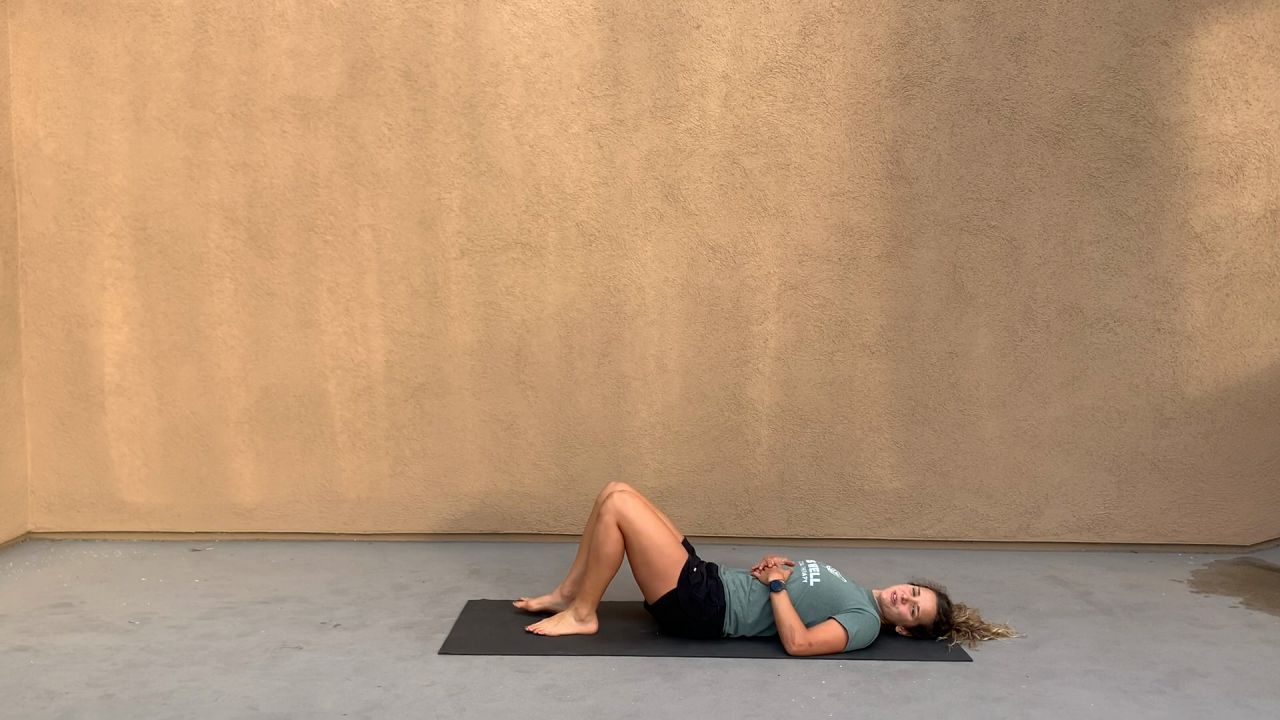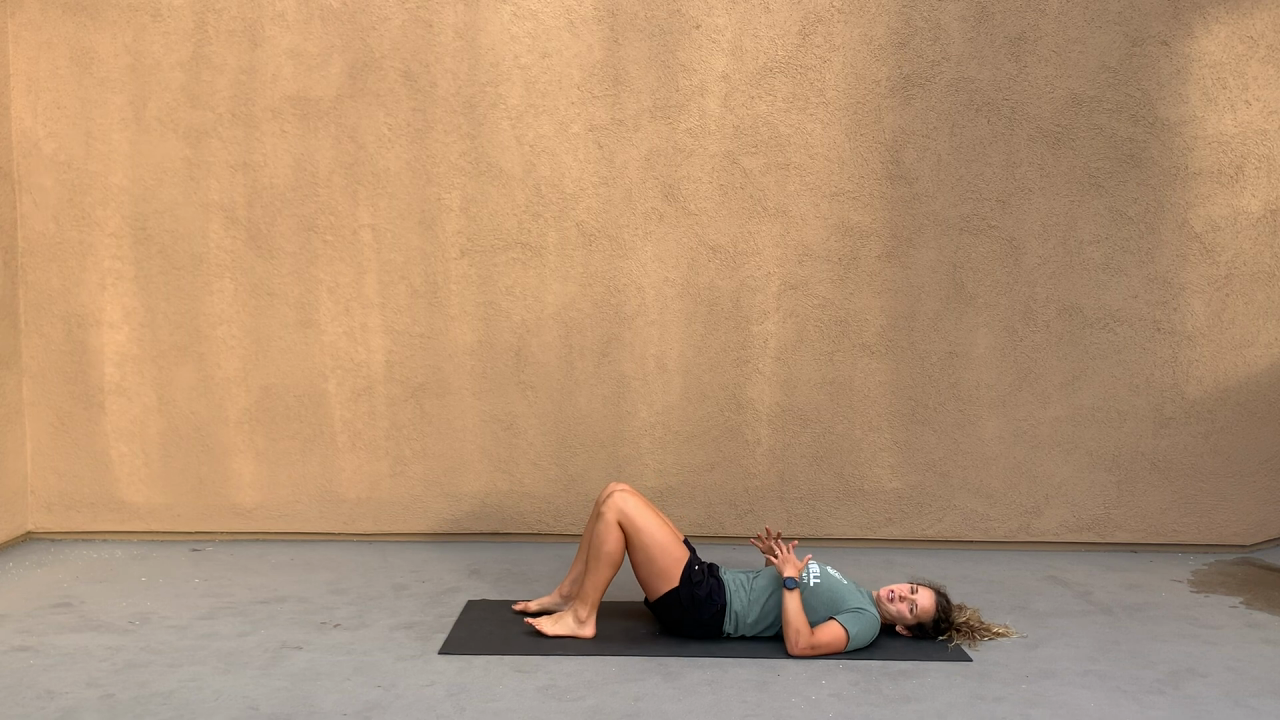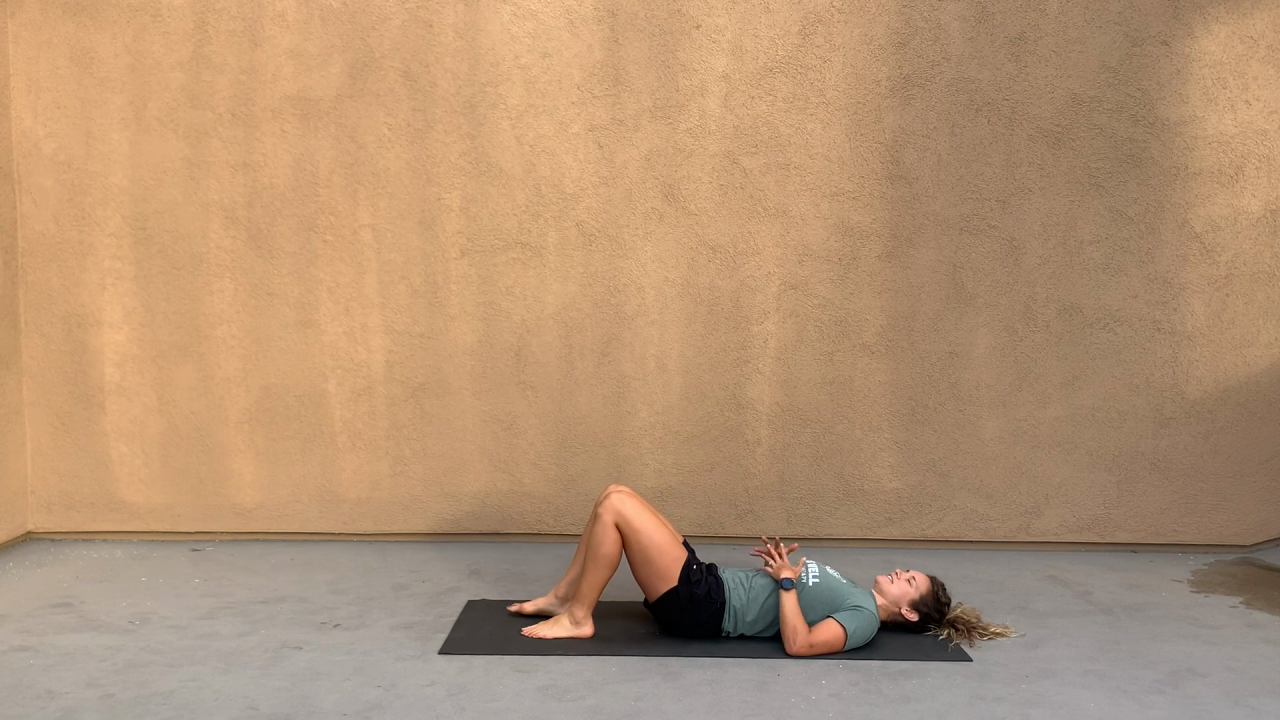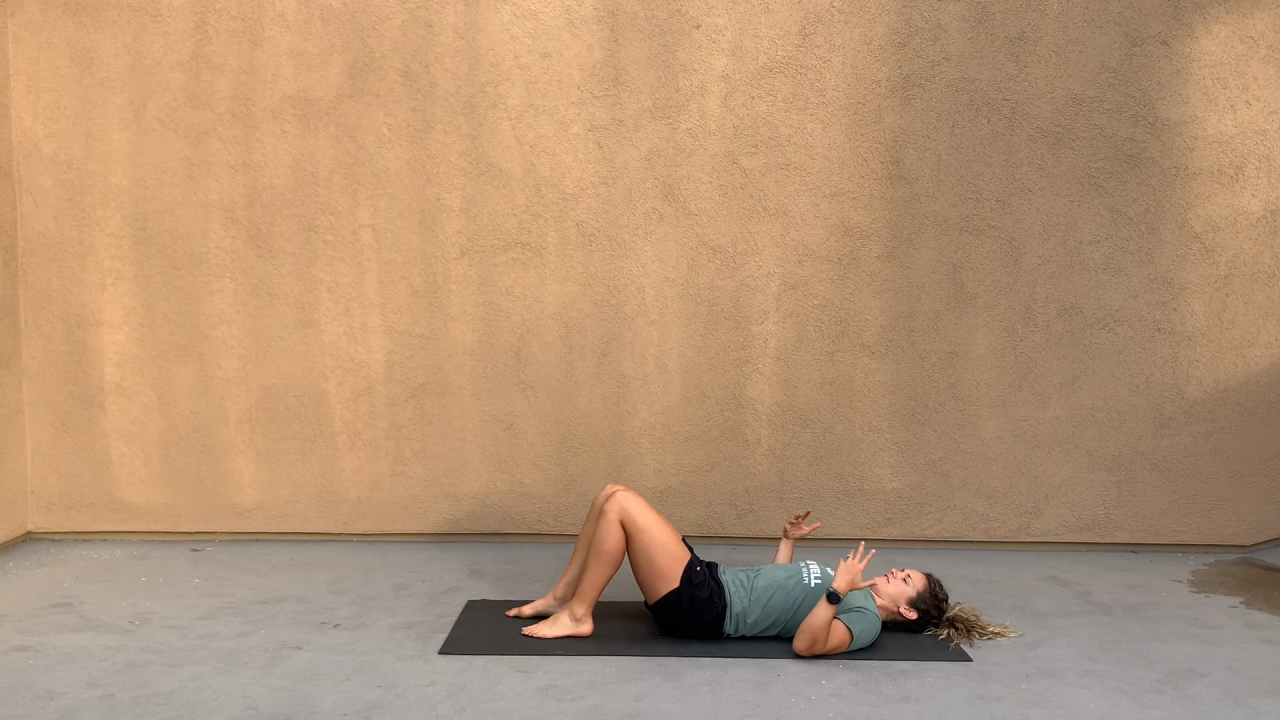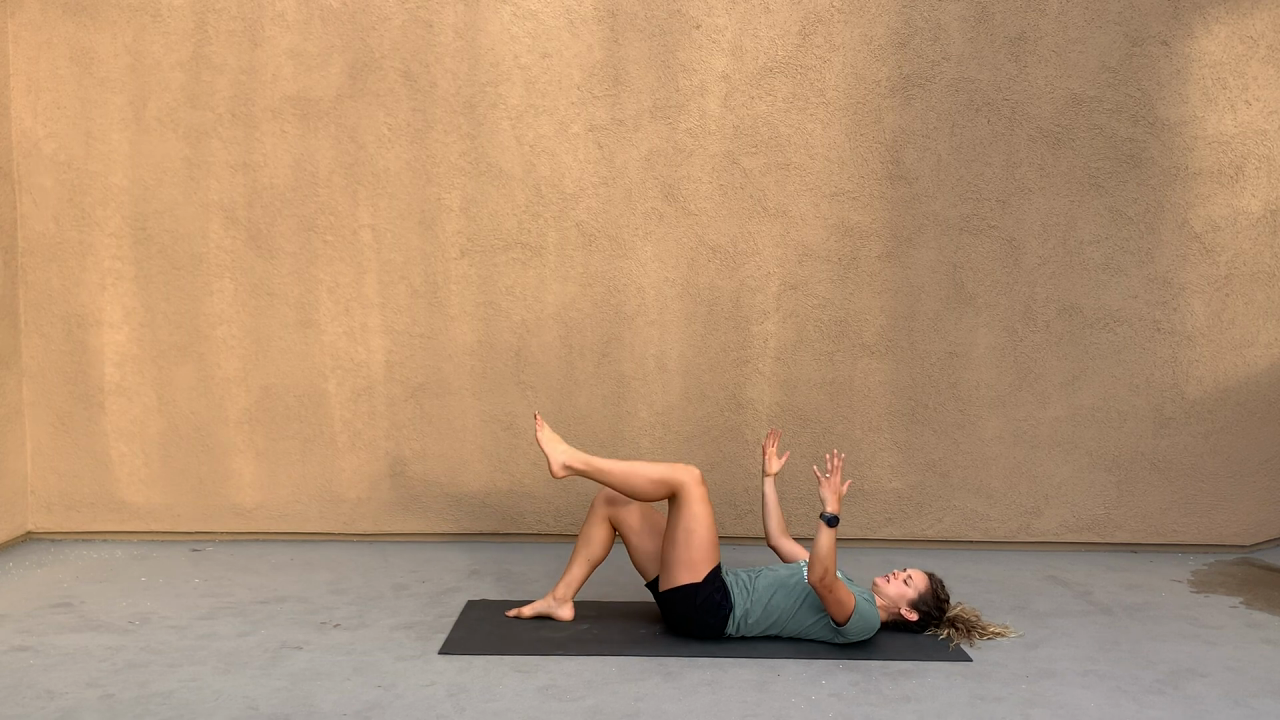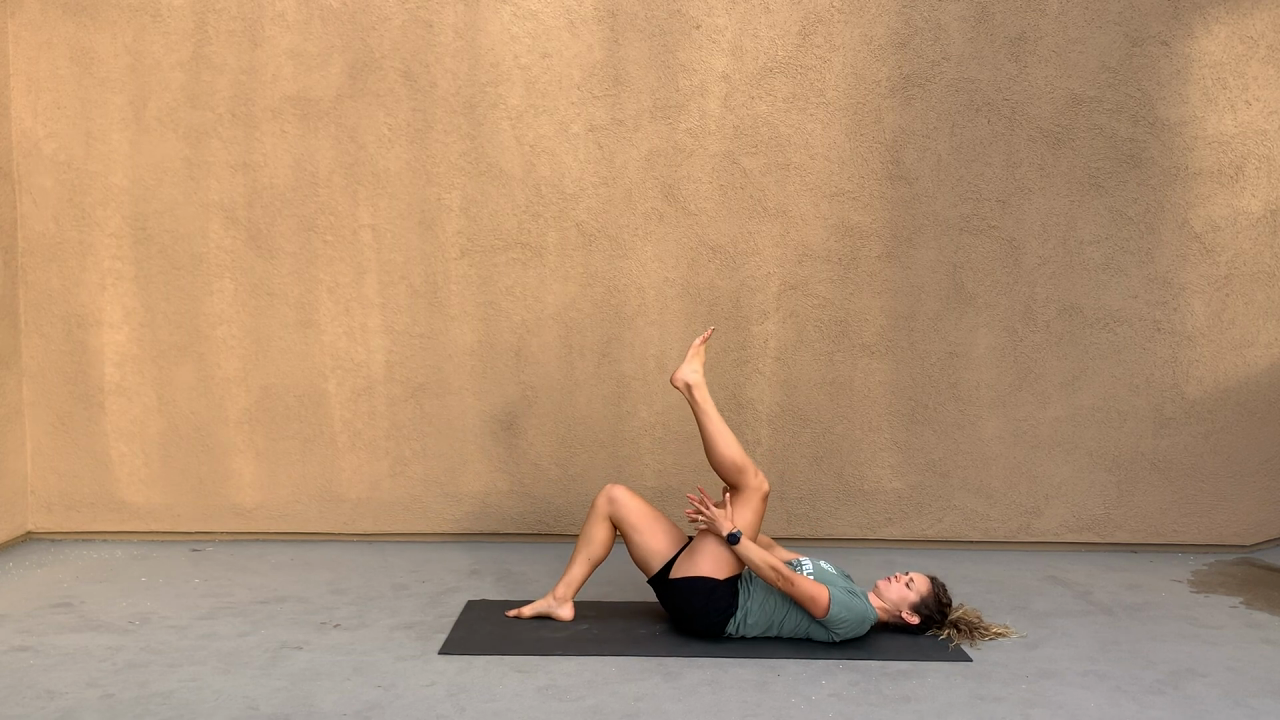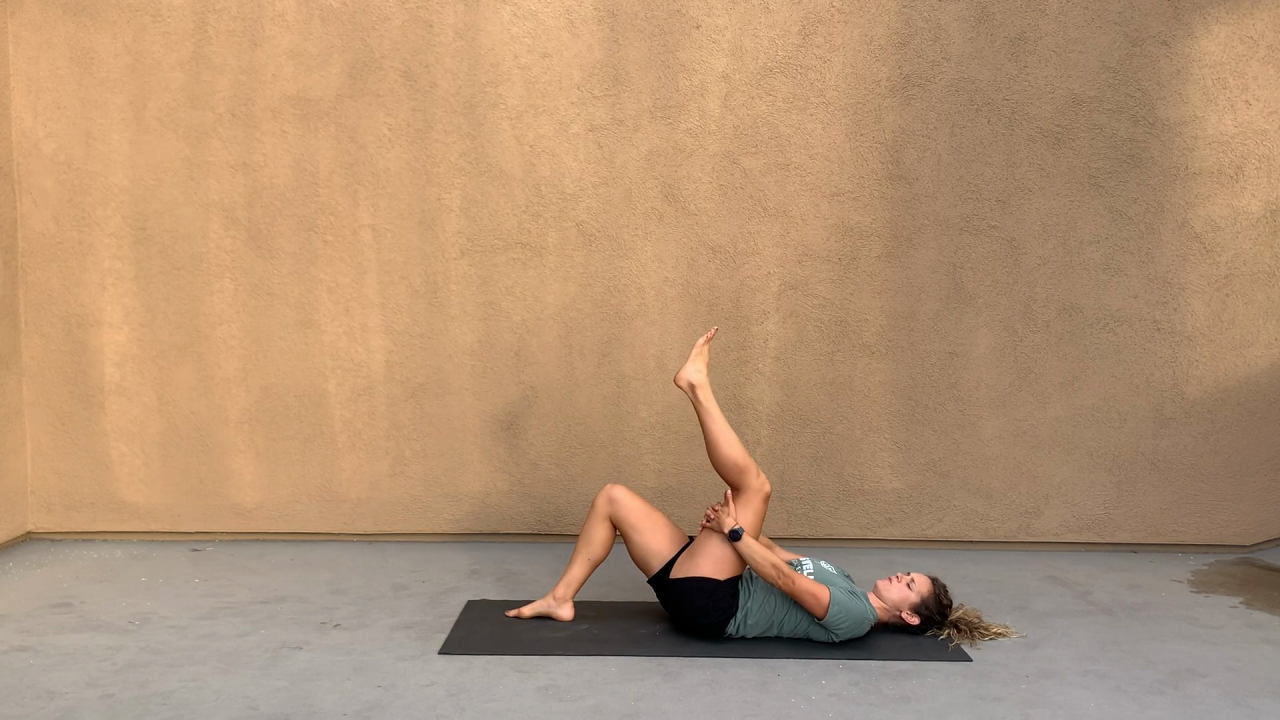
dt=0.7s
person 1, frame 1
left shoulder: (866, 623)
right shoulder: (856, 595)
left elbow: (799, 643)
left wrist: (776, 585)
right wrist: (776, 569)
left hip: (699, 610)
right hip: (707, 582)
left knee: (618, 506)
right knee: (615, 492)
left ankle: (583, 615)
right ankle: (568, 594)
person 1, frame 2
left shoulder: (866, 622)
right shoulder: (856, 594)
left elbow: (800, 644)
left wrist: (790, 579)
right wrist: (776, 558)
left hip: (701, 608)
right hip: (709, 582)
left knee: (618, 505)
right knee: (616, 492)
left ankle: (581, 617)
right ankle: (567, 594)
person 1, frame 3
left shoulder: (865, 619)
right shoulder: (853, 594)
left elbow: (797, 644)
left wrist: (786, 579)
right wrist: (777, 561)
left hip: (700, 607)
right hip: (707, 584)
left knee: (615, 507)
right knee: (615, 494)
left ankle: (578, 619)
right ankle: (562, 597)
person 1, frame 4
left shoulder: (865, 621)
right shoulder: (853, 595)
left elbow: (804, 644)
left wrist: (833, 591)
right wrist: (789, 539)
left hip: (700, 608)
right hip: (707, 582)
left knee: (620, 506)
right knee: (612, 494)
left ankle: (578, 615)
right ankle: (561, 596)
person 1, frame 5
left shoulder: (861, 618)
right shoulder: (847, 593)
left elbow: (819, 577)
right elbow: (780, 542)
left wrist: (830, 514)
right wrist: (771, 479)
left hip: (705, 608)
right hip: (700, 599)
left knee: (688, 479)
right knee: (612, 503)
left ankle: (572, 461)
right ankle: (560, 600)
person 1, frame 6
left shoulder: (854, 617)
right shoulder: (845, 587)
left elbow: (784, 579)
right elbow: (773, 551)
left wrist: (728, 533)
right wrist: (728, 519)
left hip: (707, 604)
right hip: (696, 590)
left knee: (754, 483)
right knee: (613, 498)
left ankle: (695, 387)
right ankle: (560, 600)
person 1, frame 7
left shoulder: (854, 617)
right shoulder: (845, 587)
left elbow: (785, 579)
right elbow: (778, 555)
left wrist: (732, 532)
right wrist: (736, 526)
left hip: (708, 605)
right hip: (695, 590)
left knee: (755, 485)
right knee: (613, 497)
left ankle: (698, 388)
right ankle: (560, 600)
